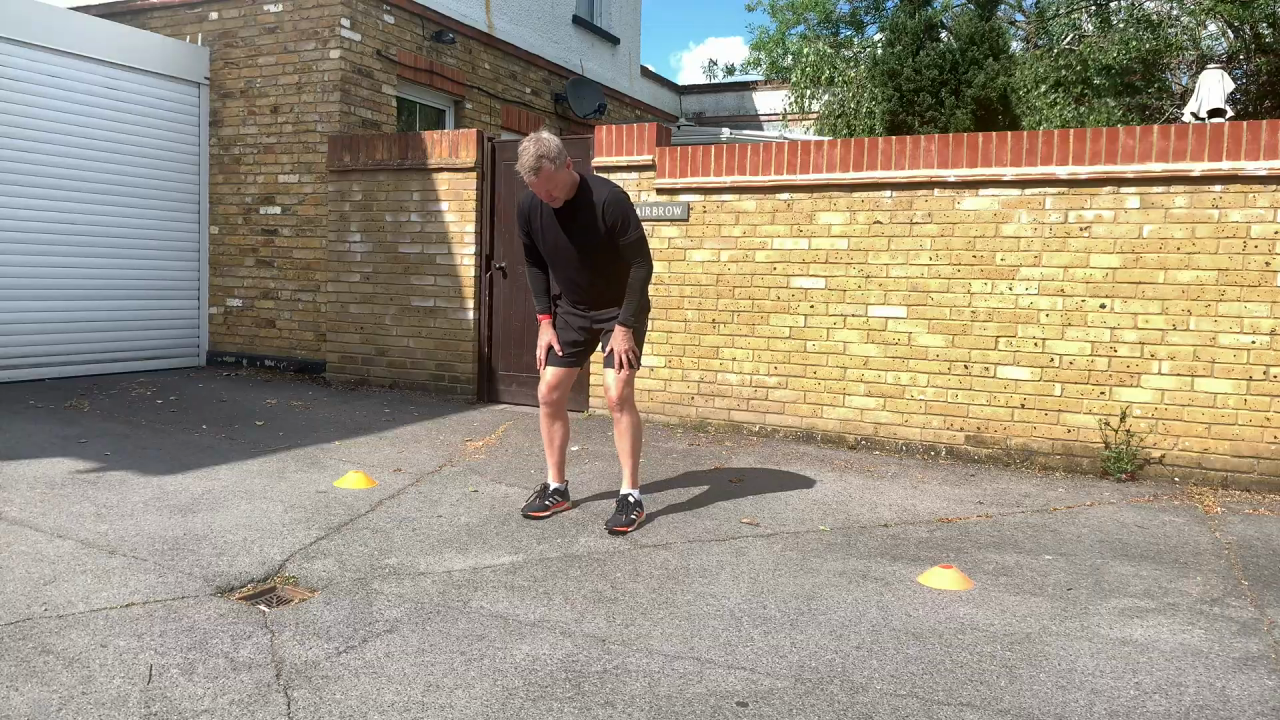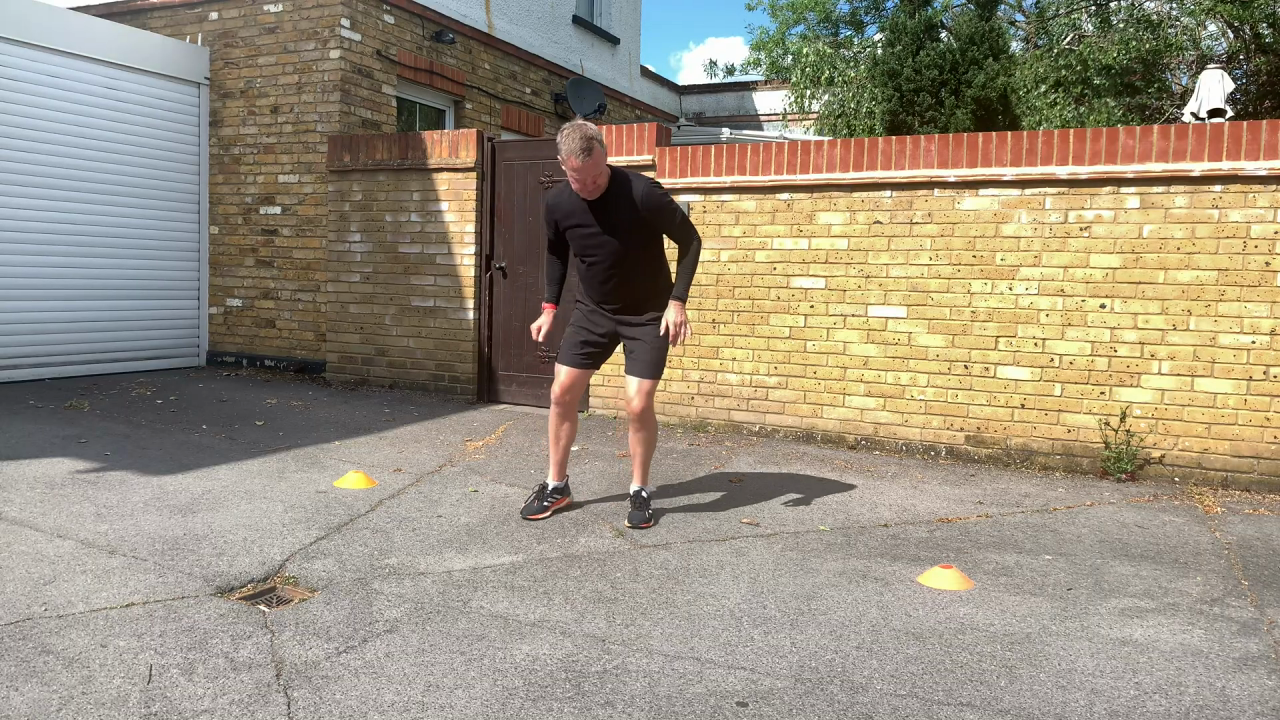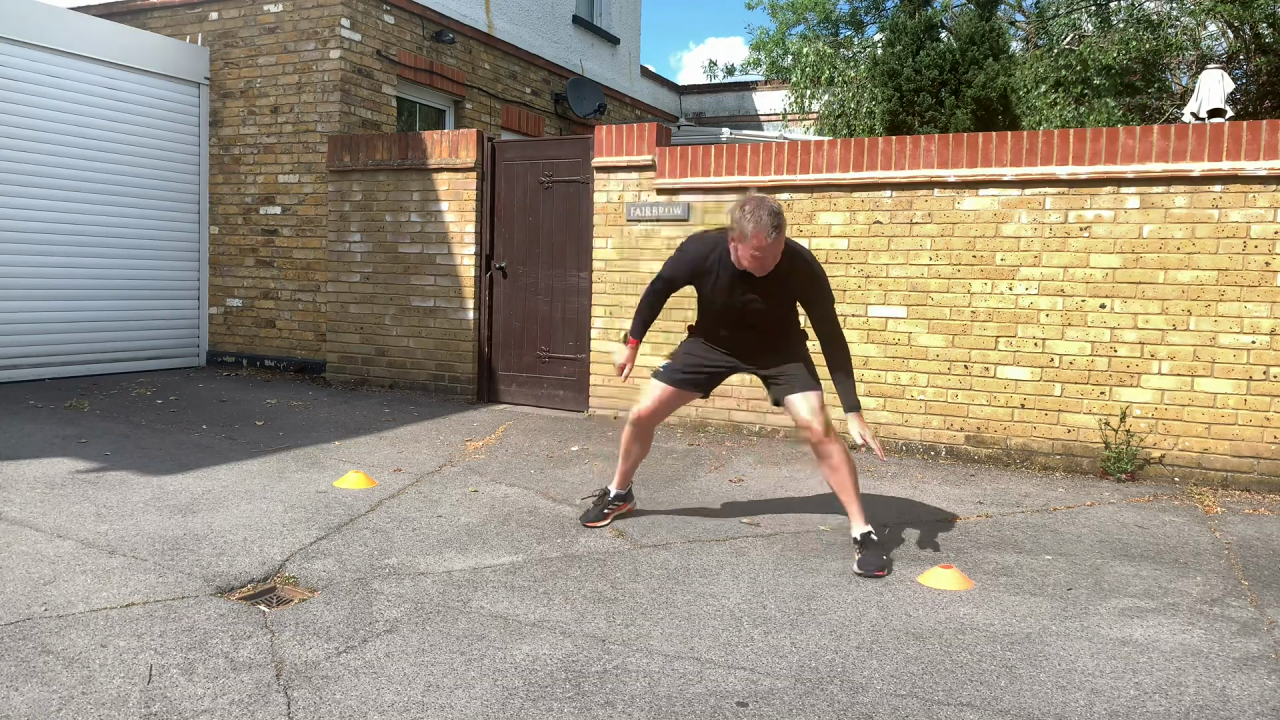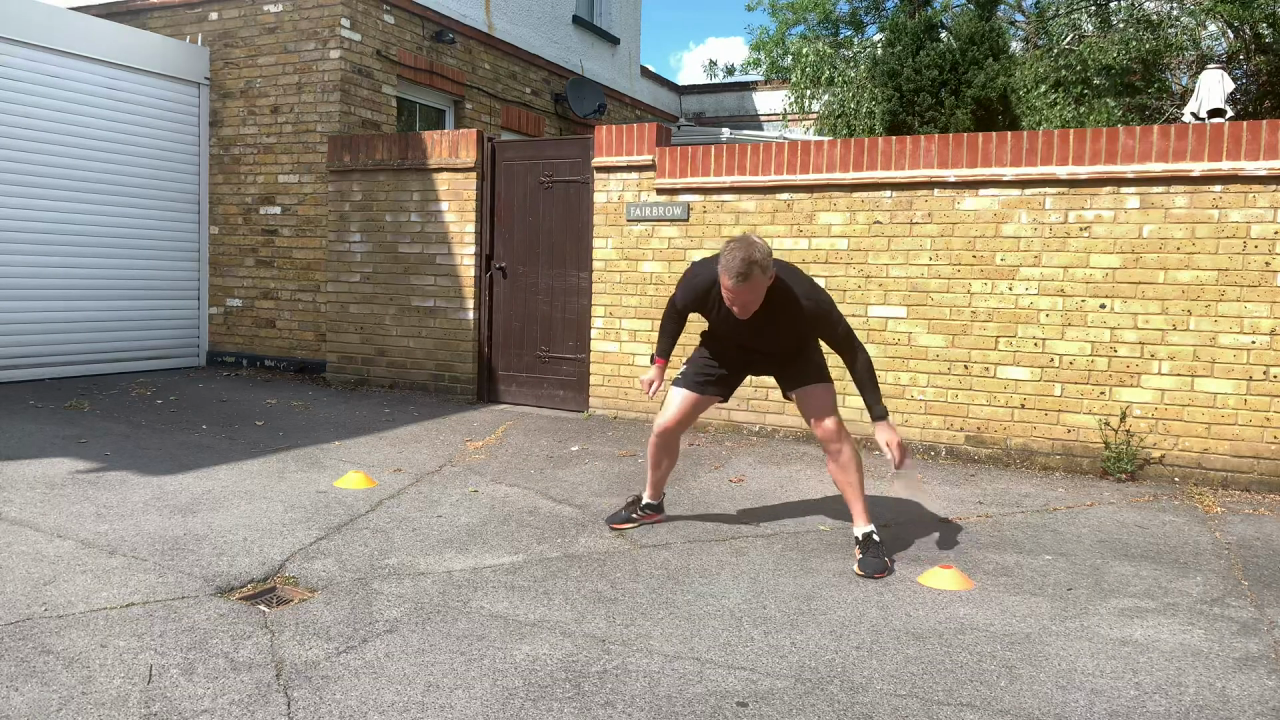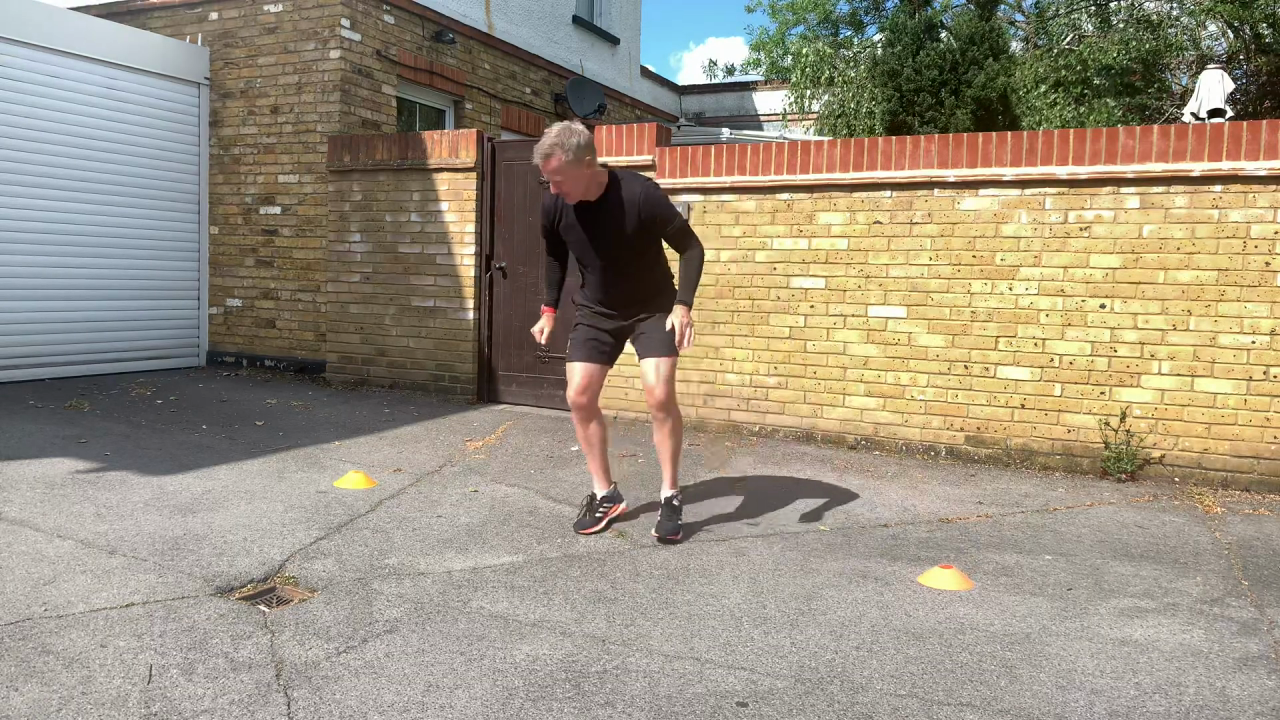
dt=0.5s
person 1, frame 1
left shoulder: (609, 200)
right shoulder: (528, 208)
left elbow: (641, 264)
right elbow: (535, 264)
left wrist: (625, 326)
right wrist: (545, 321)
left hip: (620, 310)
right hip: (571, 309)
left knee: (617, 395)
right knee: (549, 394)
left ankle: (631, 496)
right ankle: (556, 487)
person 1, frame 2
left shoulder: (644, 193)
right shoulder: (558, 203)
left elbow: (690, 241)
right elbow: (556, 253)
left wrist: (677, 301)
right wrist: (549, 308)
left hip: (648, 314)
right hip: (593, 310)
left knee: (638, 405)
right knee: (563, 394)
left ankle: (640, 492)
right ankle: (556, 485)
person 1, frame 3
left shoulder: (802, 267)
right shoulder: (701, 252)
left elbow: (831, 337)
right elbow: (660, 289)
left wrist: (852, 412)
right wrist: (632, 344)
left hip: (779, 350)
right hip: (712, 343)
left knee: (818, 427)
right knee: (642, 414)
left ankle: (861, 533)
right ankle: (618, 493)
person 1, frame 4
left shoulder: (805, 299)
right shoulder: (702, 279)
left elbow: (853, 350)
right elbow: (676, 309)
left wrist: (880, 420)
right wrist: (659, 363)
left hip: (791, 353)
right hip: (724, 349)
left knee: (830, 430)
right knee: (666, 426)
left ankle: (864, 532)
right ankle: (650, 503)
person 1, frame 5
left shoulder: (641, 195)
right shoulder: (554, 207)
left elbow: (690, 246)
right elbow: (555, 258)
left wrist: (682, 305)
right wrist: (549, 312)
left hip: (652, 307)
right hip: (596, 308)
left knee: (660, 396)
right knee: (579, 398)
left ankle: (669, 496)
right ankle: (605, 494)
